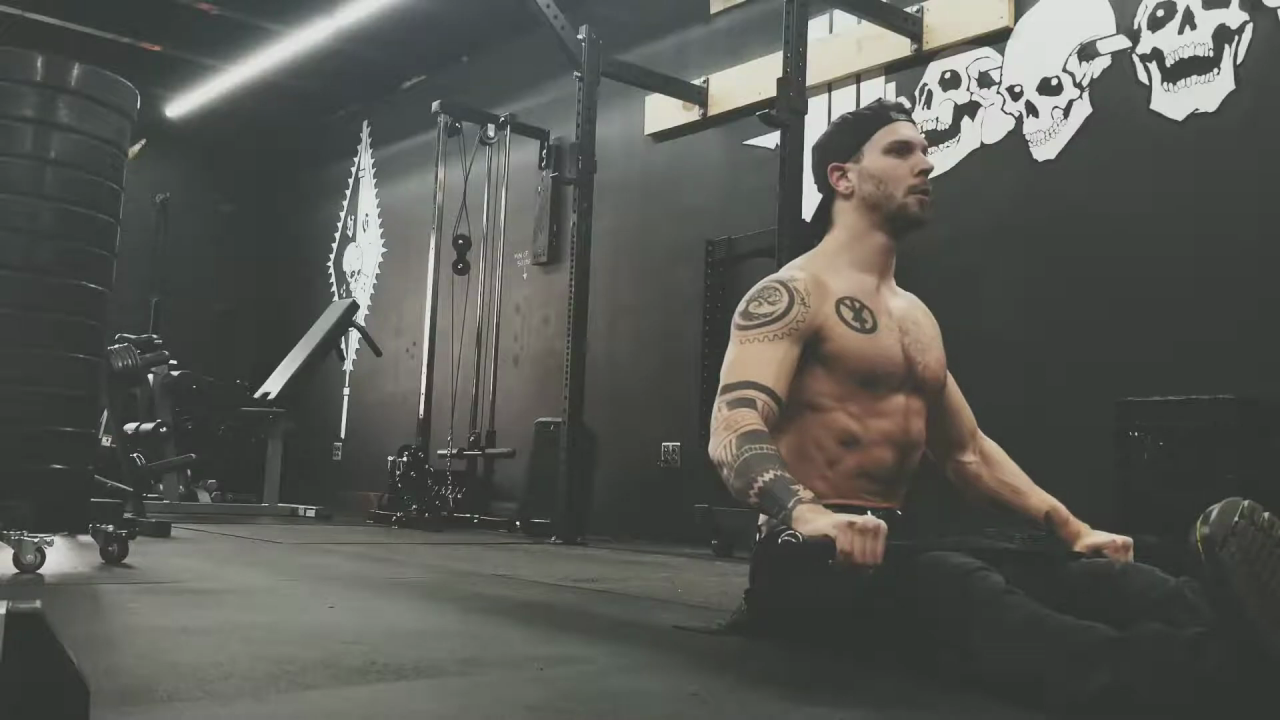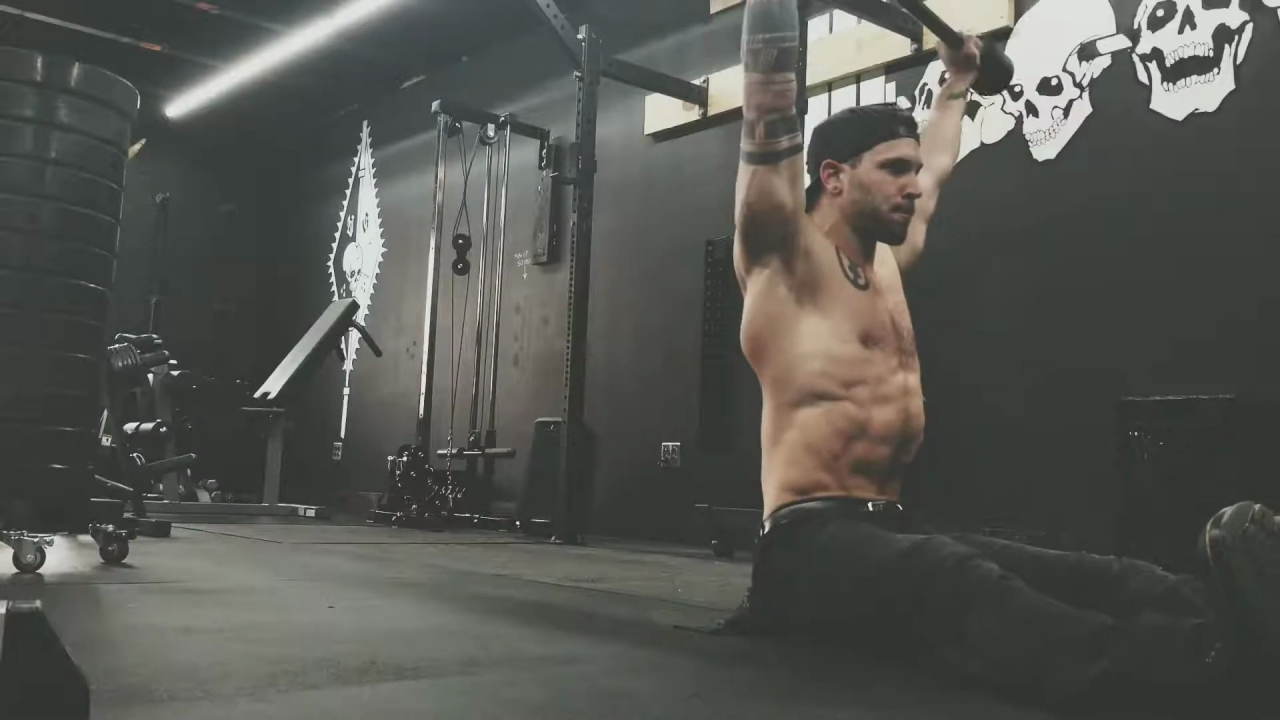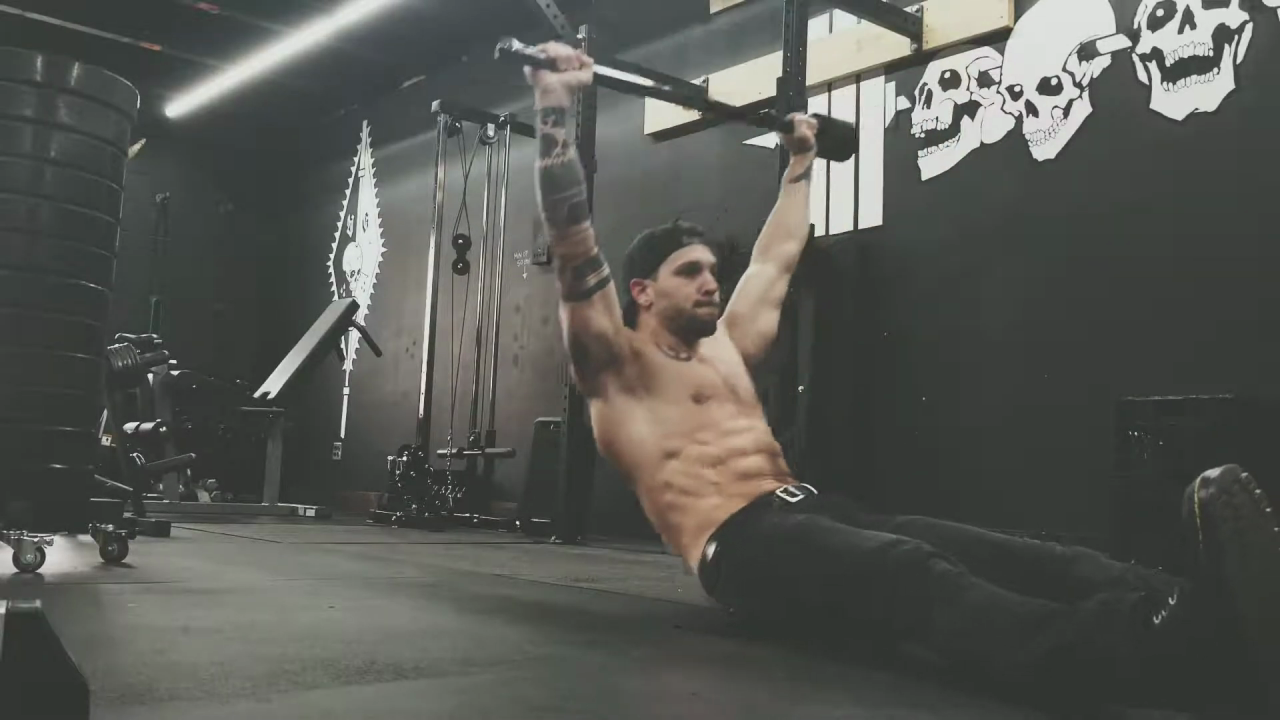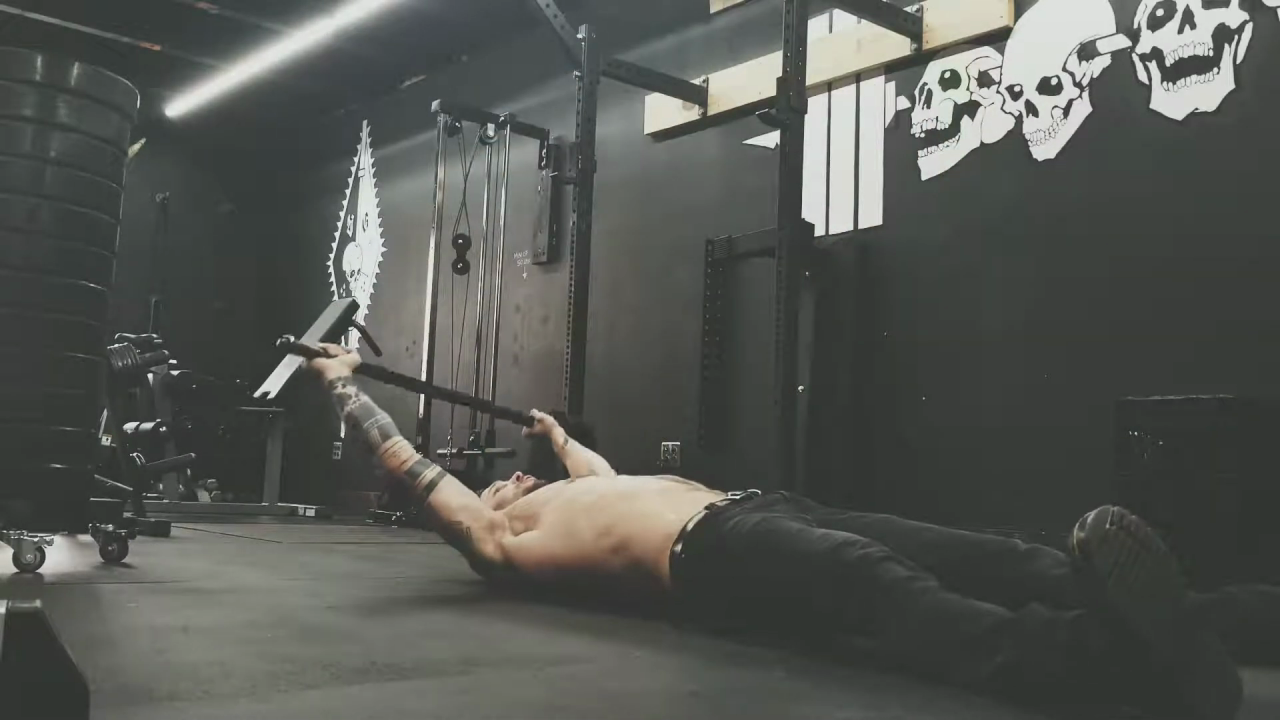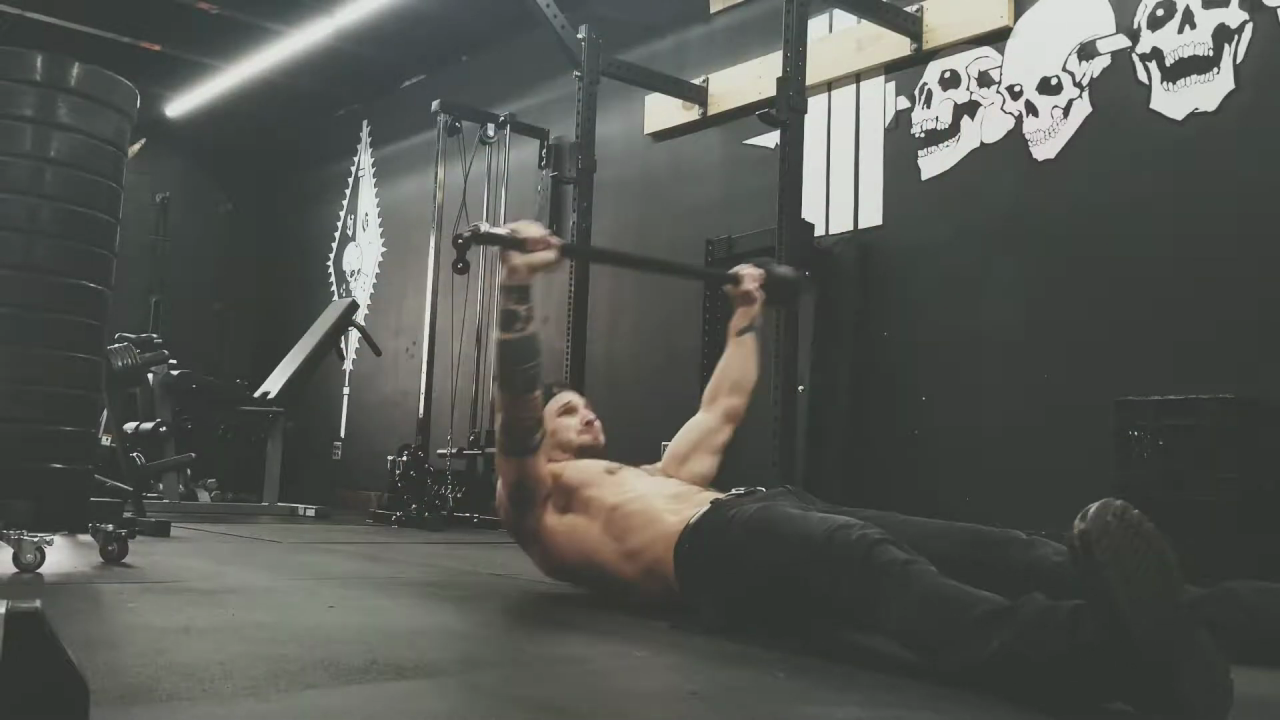
dt=1s
person 1, frame 1
left shoulder: (916, 317)
right shoulder: (791, 295)
left elbow: (968, 450)
right elbow: (734, 429)
left wrist: (1069, 526)
right wrist: (807, 514)
left hip: (888, 545)
right hip: (806, 558)
left knee: (1079, 576)
right knee: (958, 590)
right ankle: (1193, 661)
person 1, frame 2
left shoulder: (882, 257)
right shoulder: (785, 256)
left elbow: (937, 166)
right elbow: (769, 107)
left wrist: (957, 81)
left hip: (893, 532)
right hip: (809, 550)
left knee: (1091, 577)
right knee: (954, 579)
right ankle: (1187, 659)
person 1, frame 3
left shoulder: (724, 344)
right shoulder: (618, 367)
left elbow: (780, 254)
right elbow: (575, 251)
left wrist: (800, 161)
right wrist: (556, 101)
left hip: (814, 517)
right hip: (746, 548)
left knee: (1007, 557)
right knee: (910, 572)
left ankle: (1198, 609)
right ankle: (1140, 649)
person 1, frame 4
left shoulder: (575, 497)
right shoulder: (505, 537)
right elbow: (415, 470)
left wrist: (556, 434)
right wrist: (344, 388)
left hip: (754, 509)
right hip: (710, 552)
left knee: (982, 557)
right knee: (887, 593)
left ankle: (1161, 619)
person 1, frame 5
left shoulder: (660, 477)
right shoulder: (540, 503)
left elbow: (724, 407)
right elbow: (517, 422)
left wrist: (745, 311)
right wrist: (517, 284)
right hip: (718, 550)
left knee: (991, 551)
right knee: (885, 572)
left ankle: (1159, 617)
right ankle: (1095, 647)
